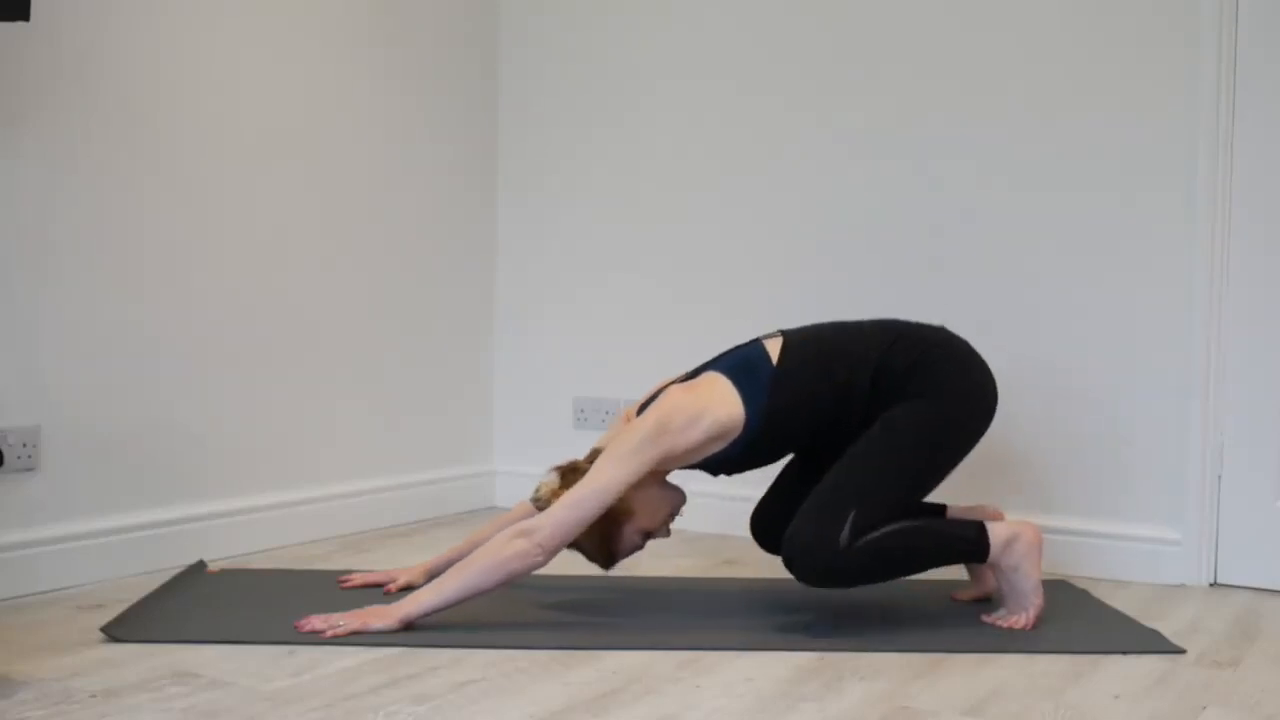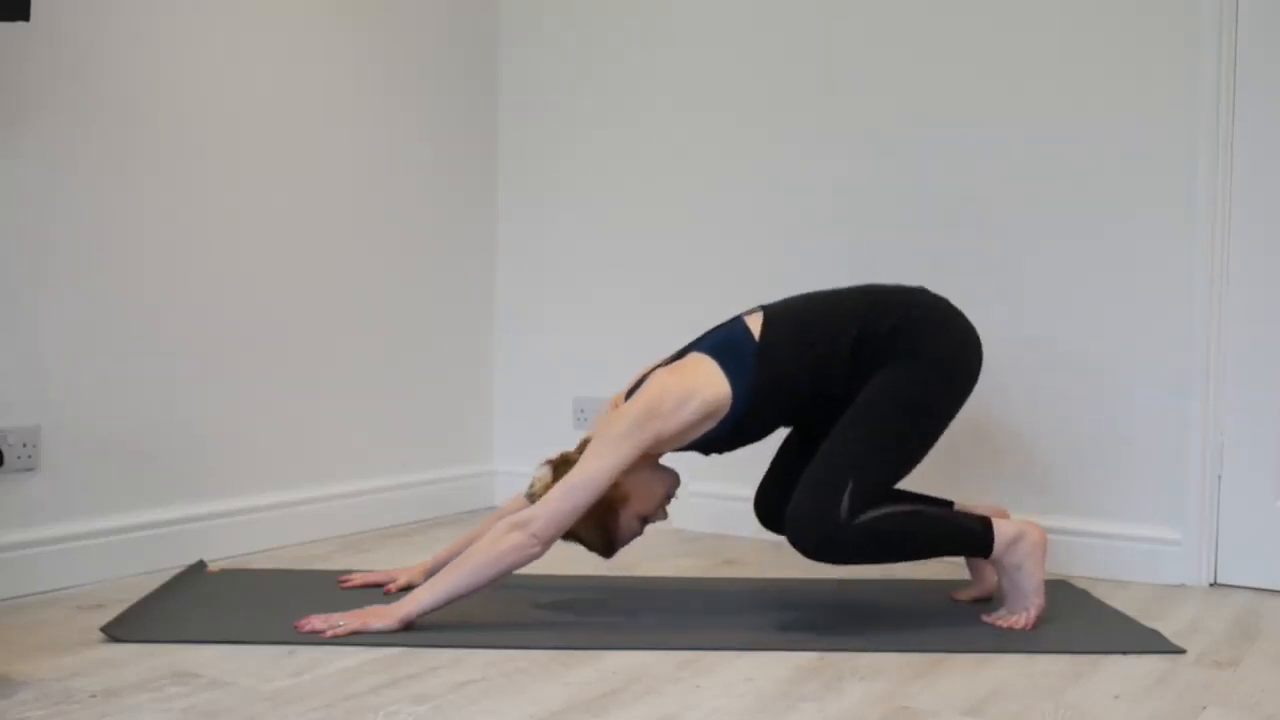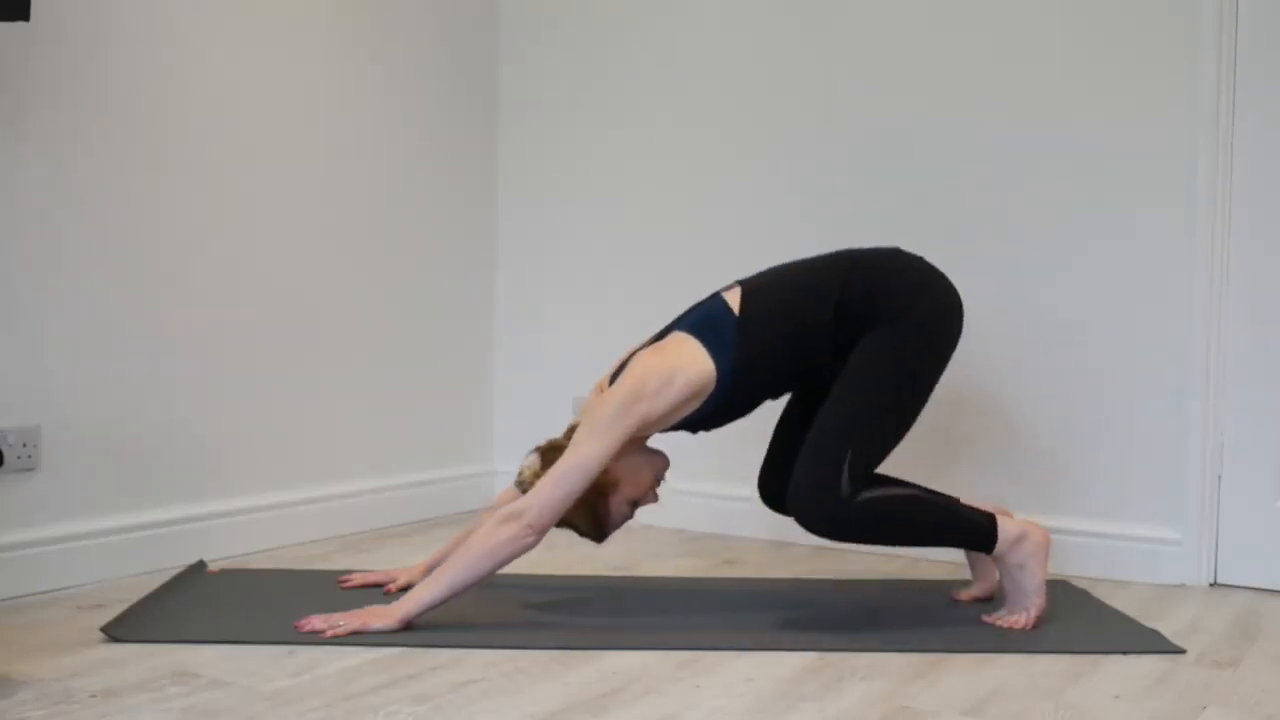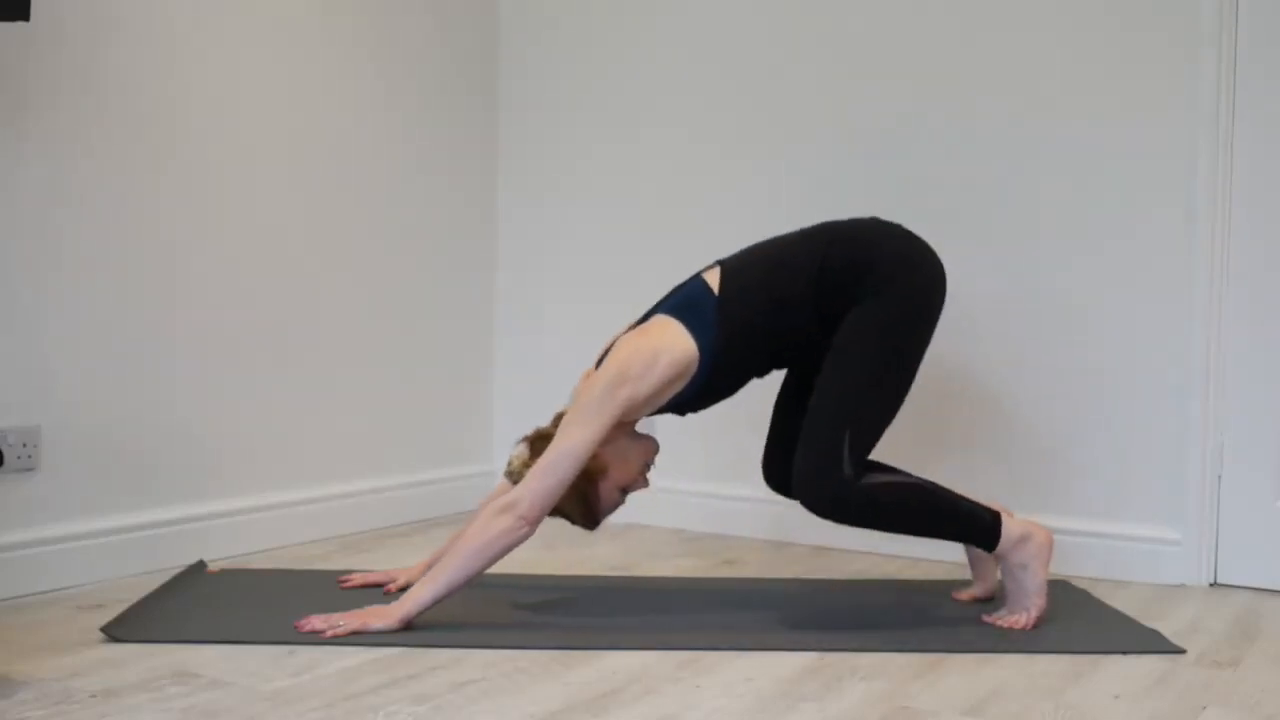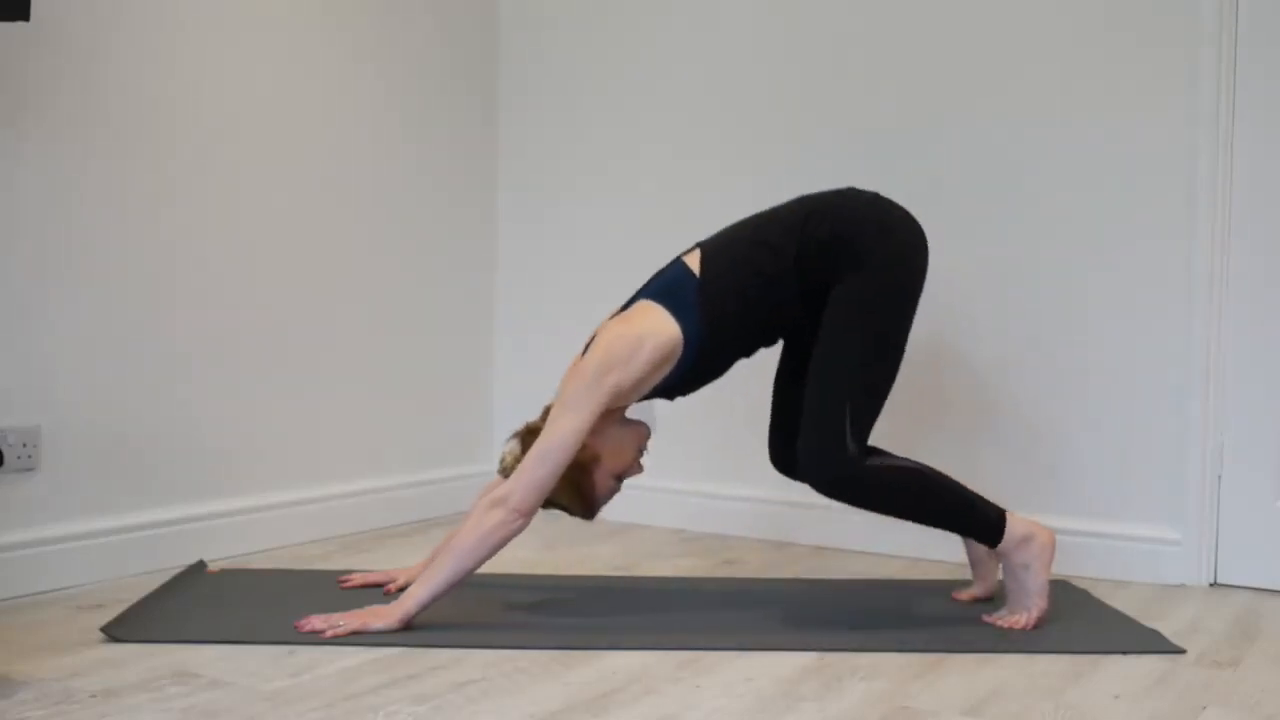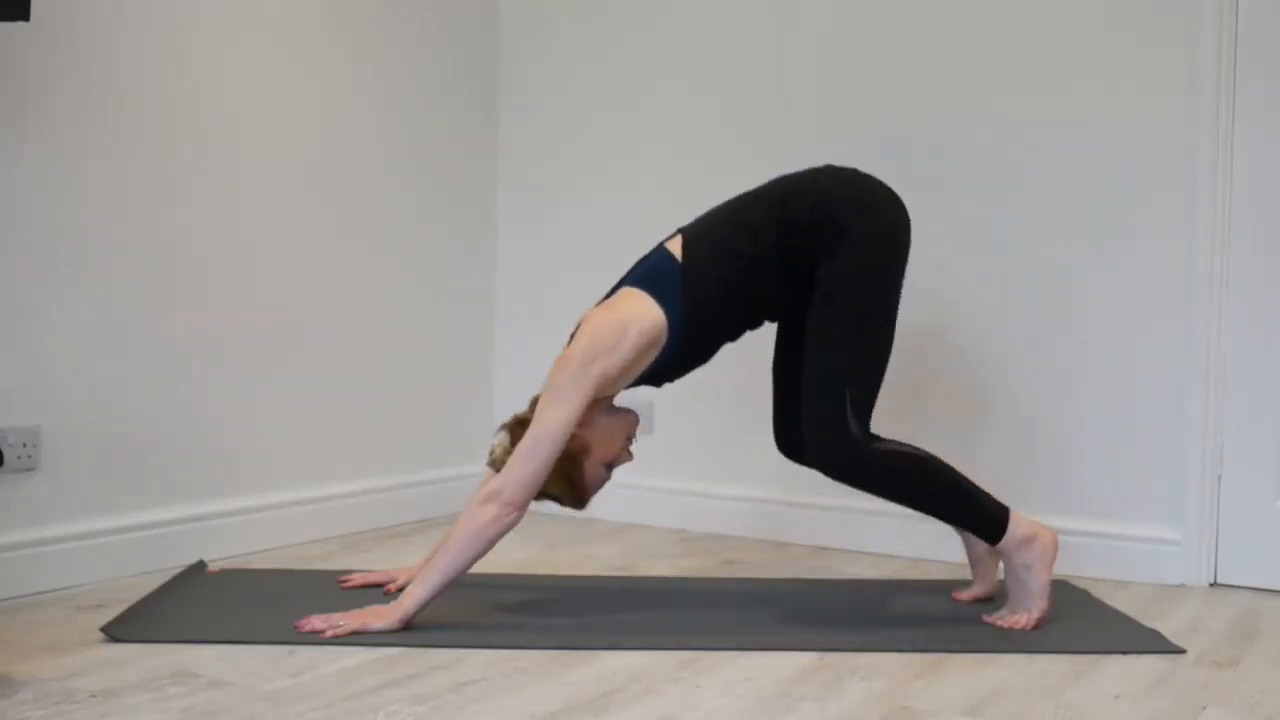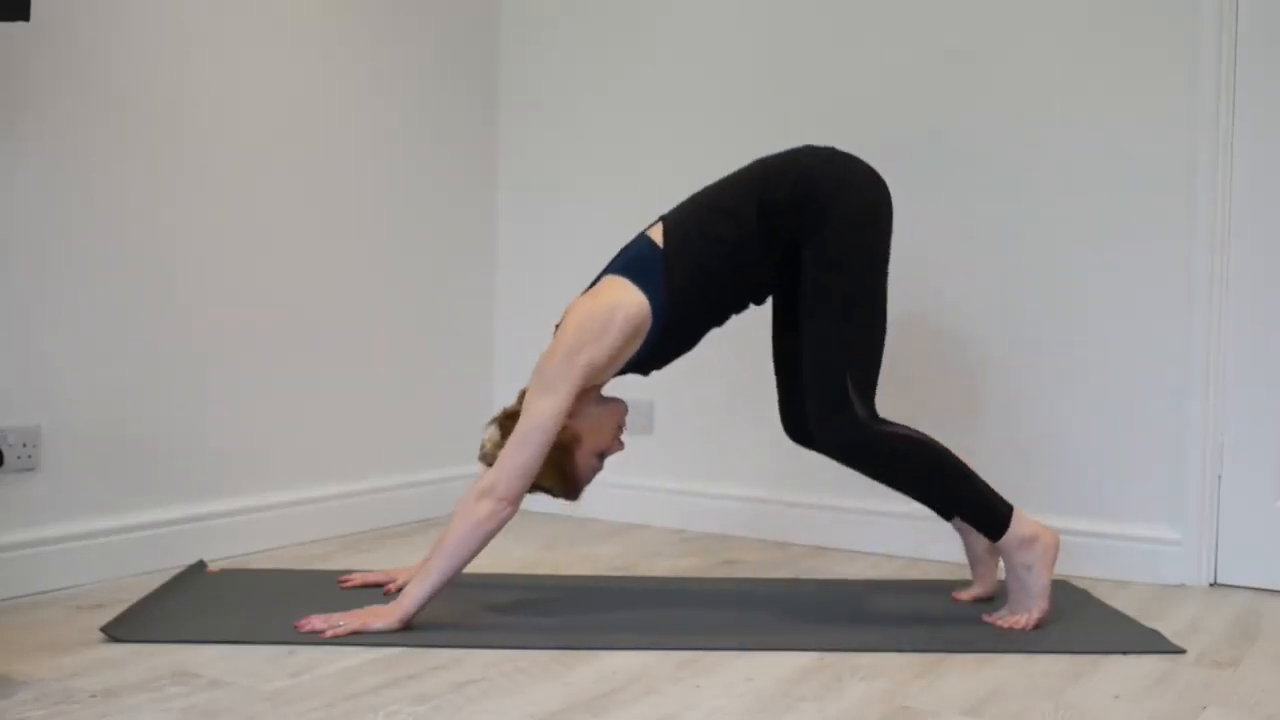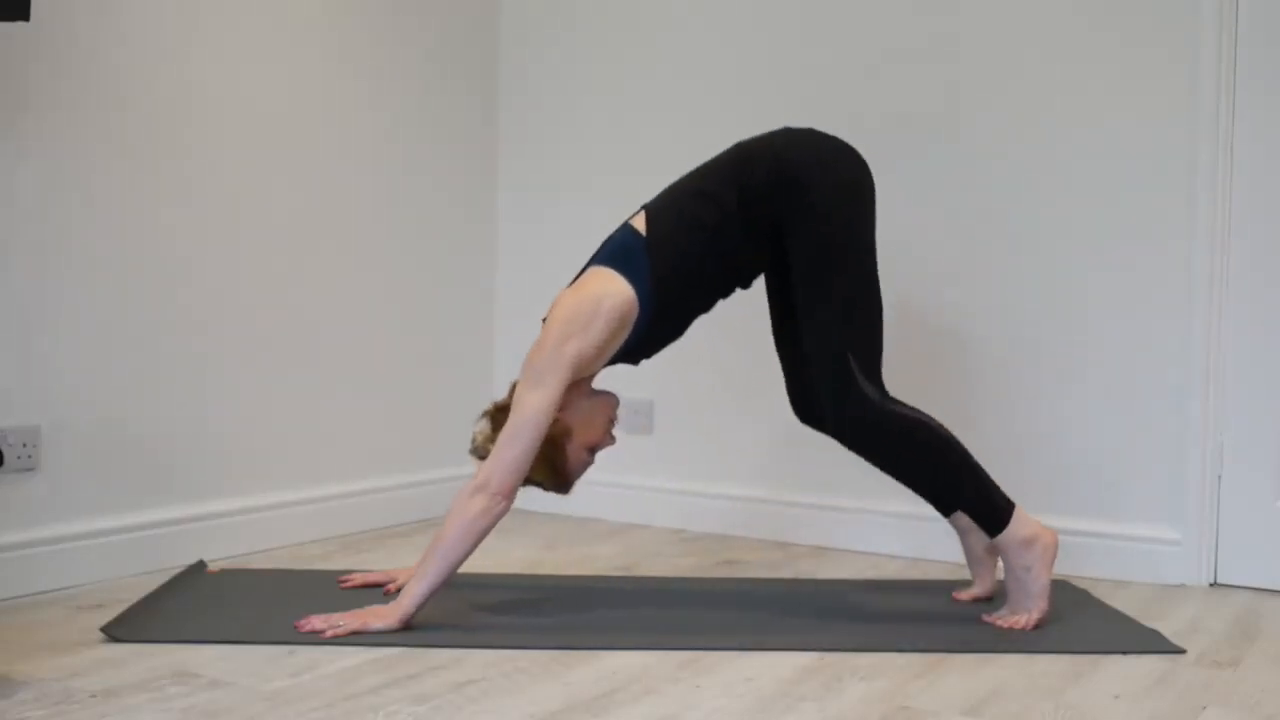
dt=0.2s
person 1, frame 1
left shoulder: (661, 434)
right shoulder: (647, 426)
left elbow: (535, 541)
right elbow: (538, 510)
left wrist: (402, 612)
right wrist: (423, 568)
left hip: (938, 381)
right hip: (891, 386)
left knee: (816, 553)
right knee: (776, 530)
left ankle: (1000, 541)
right ankle: (965, 523)
person 1, frame 2
left shoulder: (650, 418)
right shoulder: (639, 413)
left elbow: (529, 533)
right elbow: (531, 504)
left wrist: (402, 611)
right wrist: (422, 569)
left hip: (921, 343)
right hip: (878, 351)
left knee: (819, 527)
right knee: (779, 509)
left ankle: (1003, 538)
right ankle: (973, 520)
person 1, frame 3
left shoulder: (636, 400)
right shoulder: (624, 394)
left elbow: (523, 522)
right elbow: (524, 496)
left wrist: (402, 610)
right wrist: (422, 568)
left hip: (901, 305)
right hip: (861, 316)
left knee: (823, 502)
right knee: (784, 490)
left ankle: (1008, 537)
right ankle: (977, 521)
person 1, frame 4
left shoulder: (620, 387)
right shoulder: (613, 385)
left elbow: (518, 513)
right elbow: (517, 491)
left wrist: (402, 611)
right wrist: (422, 569)
left hip: (882, 276)
right hip: (844, 287)
left knee: (826, 484)
right knee: (789, 472)
left ankle: (1011, 538)
right ankle: (981, 527)
person 1, frame 5
left shoulder: (606, 374)
right shoulder: (604, 371)
left elbow: (511, 505)
right elbow: (512, 487)
left wrist: (402, 609)
right wrist: (419, 570)
left hip: (863, 245)
right hip: (829, 260)
left knee: (831, 462)
right knee: (794, 455)
left ankle: (1014, 537)
right ankle: (981, 527)
person 1, frame 6
left shoulder: (591, 366)
right shoulder: (592, 363)
left elbow: (502, 499)
right elbow: (504, 484)
left wrist: (401, 610)
right wrist: (419, 571)
left hip: (845, 223)
right hip: (813, 238)
left knee: (834, 442)
right knee: (800, 439)
left ankle: (1016, 538)
right ankle: (977, 527)
person 1, frame 7
left shoulder: (576, 356)
right shoulder: (577, 356)
left elbow: (497, 494)
right elbow: (497, 485)
left wrist: (401, 610)
right wrist: (421, 571)
left hip: (826, 201)
right hip: (798, 220)
left knee: (839, 422)
right knee: (807, 422)
left ankle: (1018, 536)
right ankle: (977, 526)
person 1, frame 8
left shoulder: (564, 350)
right shoulder: (567, 348)
left elbow: (491, 490)
right elbow: (492, 481)
left wrist: (402, 608)
right wrist: (422, 570)
left hip: (804, 182)
right hip: (781, 201)
left knee: (847, 400)
right knee: (816, 403)
left ankle: (1016, 534)
right ankle: (975, 526)
